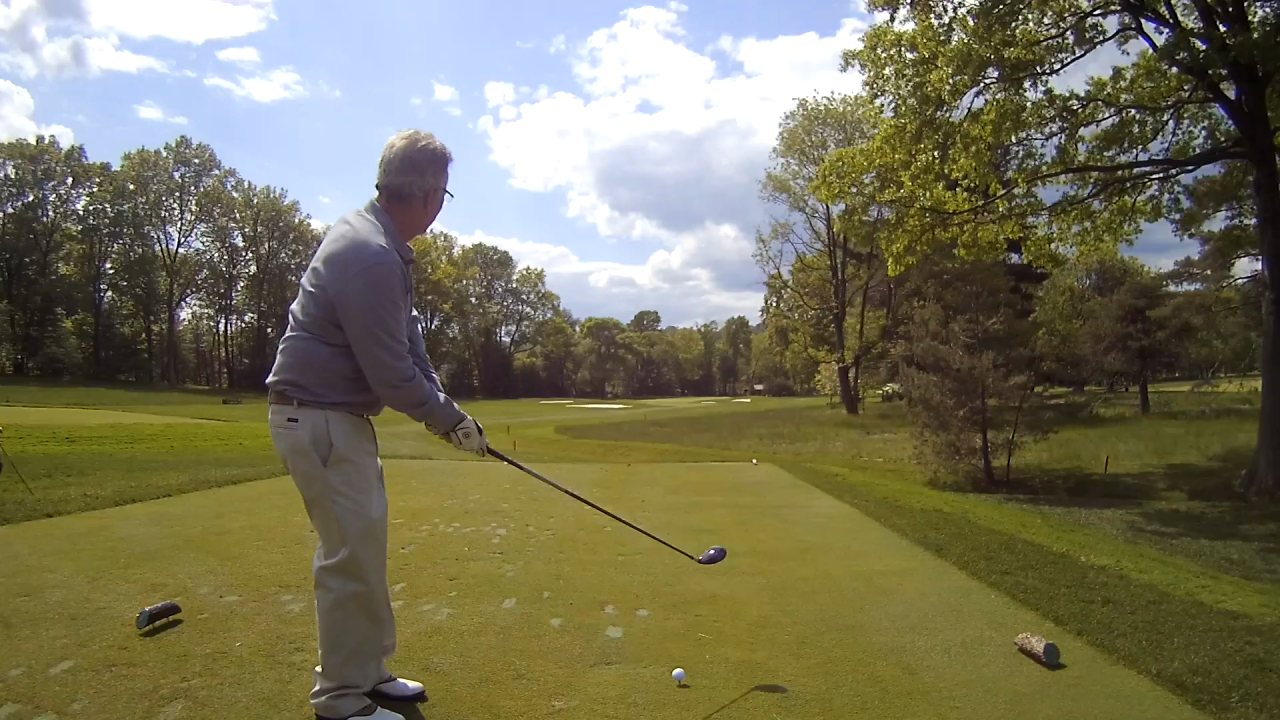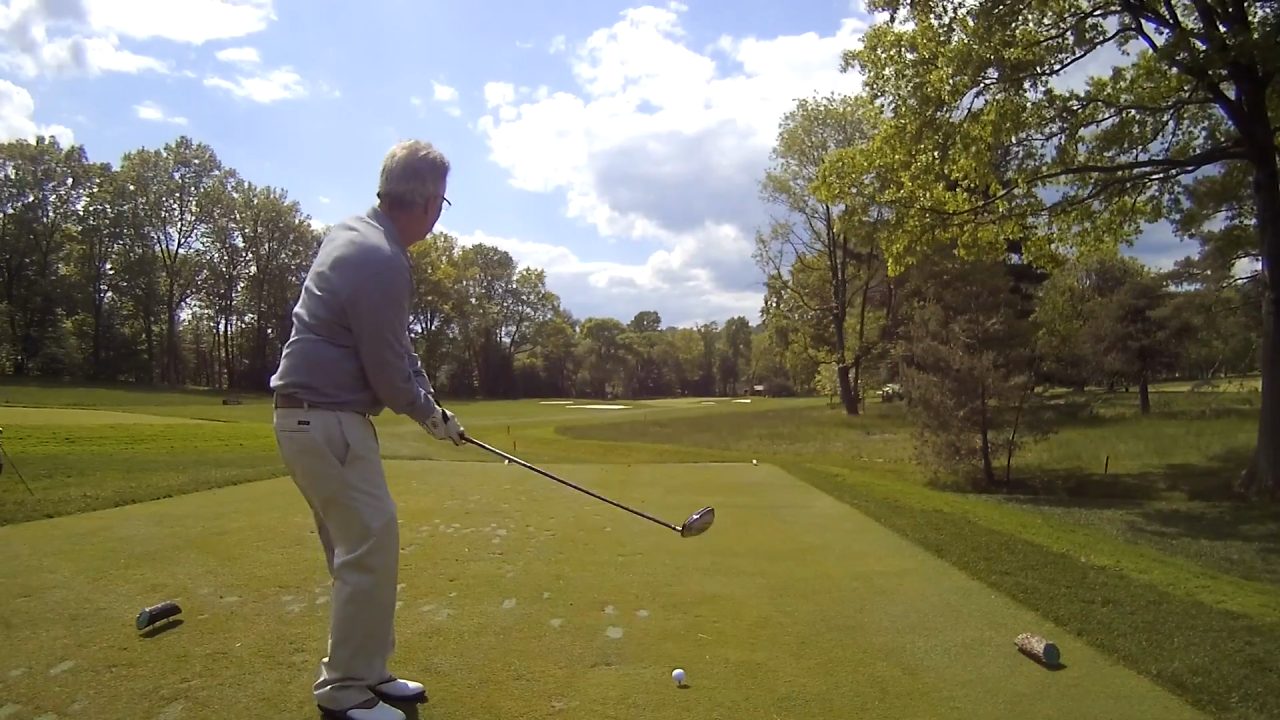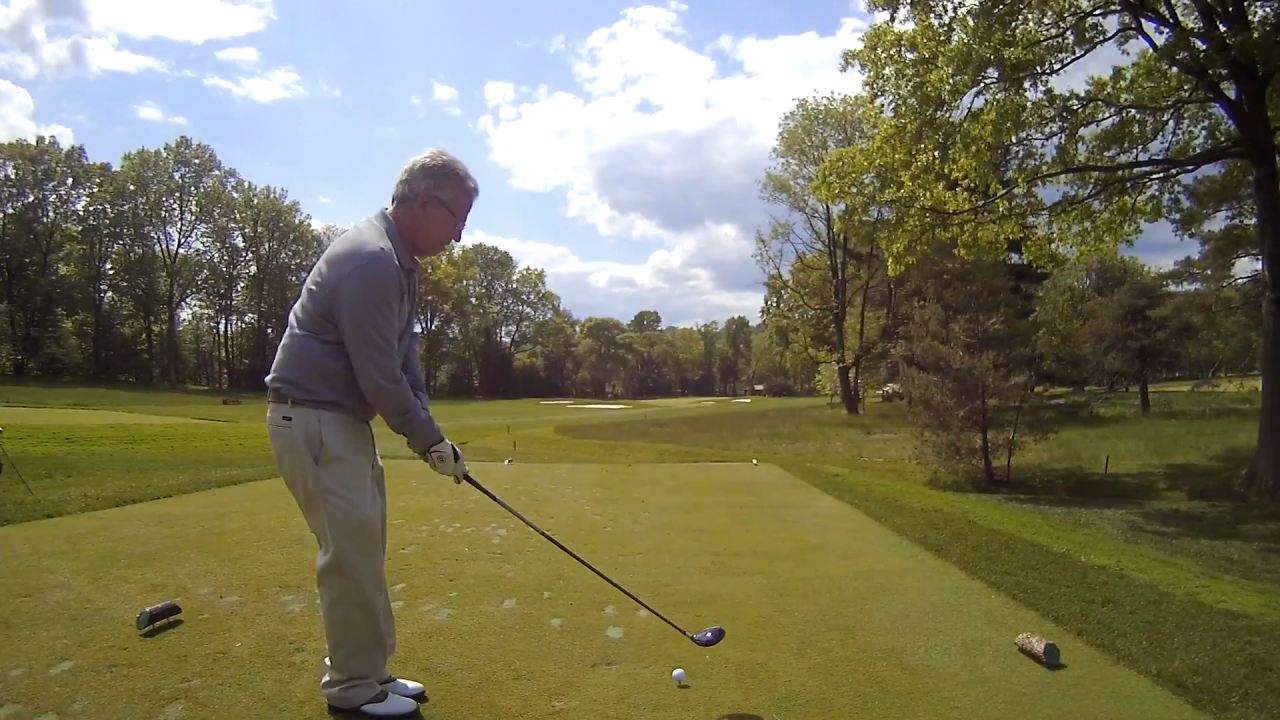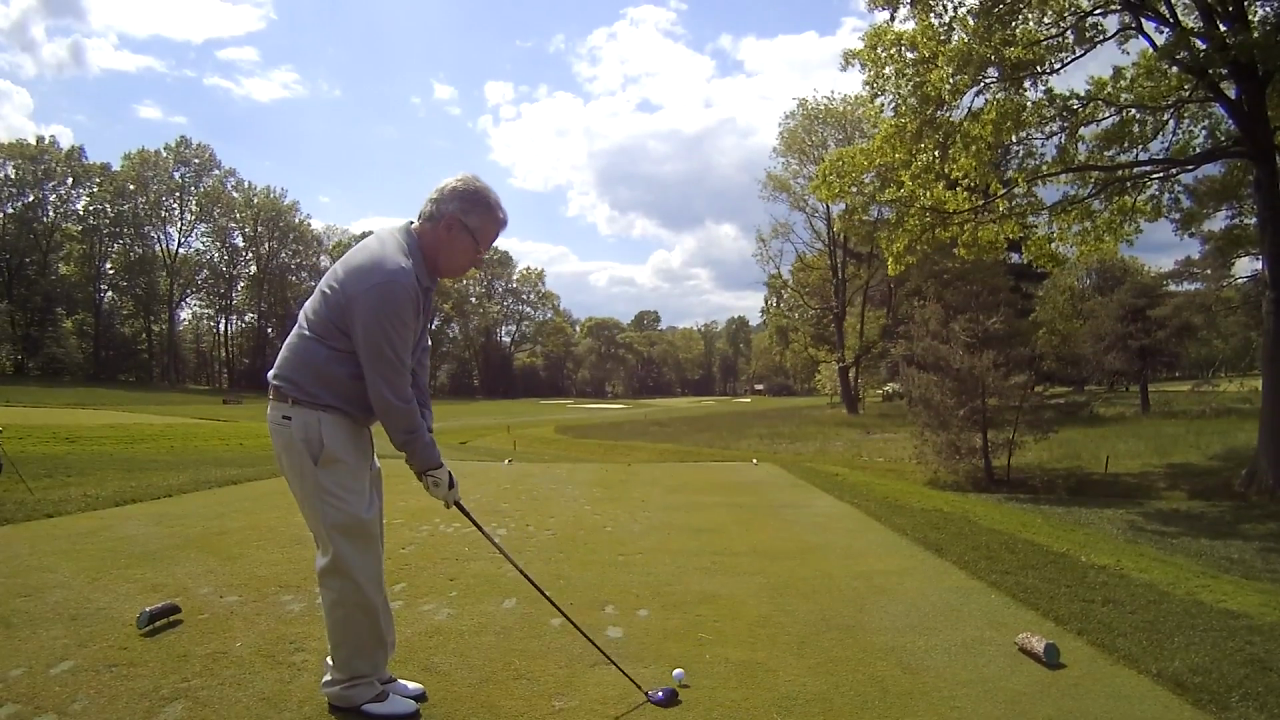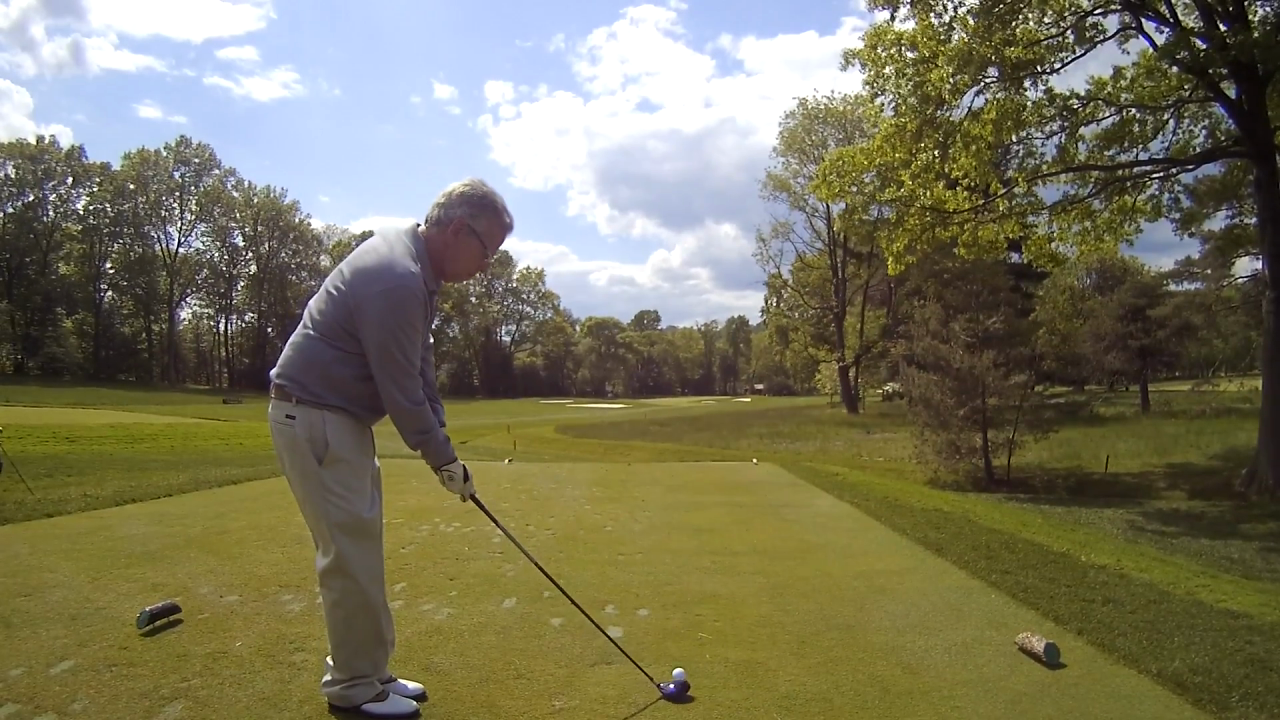
dt=0.4s
person 1, frame 1
left shoulder: (374, 237)
right shoulder: (371, 258)
left elbow: (407, 338)
right elbow: (391, 374)
left wrist: (444, 404)
right wrist: (451, 420)
left hip: (339, 416)
right hip: (318, 420)
left knee: (363, 547)
right knee: (351, 553)
left ankle: (366, 671)
person 1, frame 2
left shoulder: (360, 236)
right shoulder: (381, 261)
left elbow: (393, 344)
right elbow: (388, 373)
left wrist: (429, 398)
right wrist: (427, 413)
left hip: (324, 415)
right hip: (323, 420)
left knee: (357, 546)
right knee: (370, 546)
left ankle: (364, 671)
person 1, frame 3
left shoulder: (394, 255)
right shoulder: (371, 261)
left elbow: (404, 351)
right elbow: (379, 375)
left wrist: (425, 429)
right wrist: (427, 438)
left hip: (341, 416)
right hip: (313, 418)
left knee: (363, 546)
right knee: (350, 550)
left ankle: (366, 669)
person 1, frame 4
left shoulder: (412, 267)
right shoulder: (389, 278)
left elbow: (414, 365)
right elbow: (390, 389)
left wrist: (427, 444)
right wrist: (428, 463)
left hip: (339, 417)
right hip: (311, 417)
left knee: (362, 546)
right knee: (349, 551)
left ankle: (365, 670)
person 1, frame 5
left shoulder: (412, 260)
right shoulder: (396, 281)
left elbow: (420, 366)
right elbow: (400, 390)
left wrist: (442, 444)
right wrist: (442, 458)
left hip: (338, 415)
right hip: (314, 416)
left knee: (361, 546)
right knee: (350, 551)
left ankle: (366, 670)
